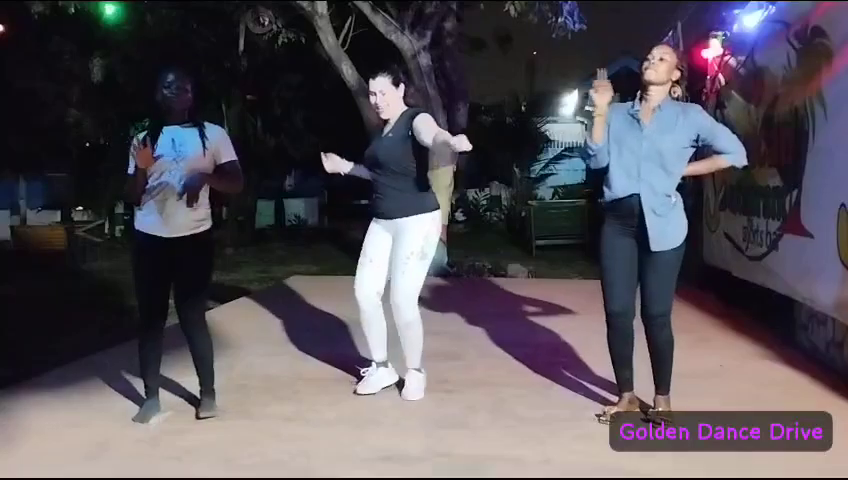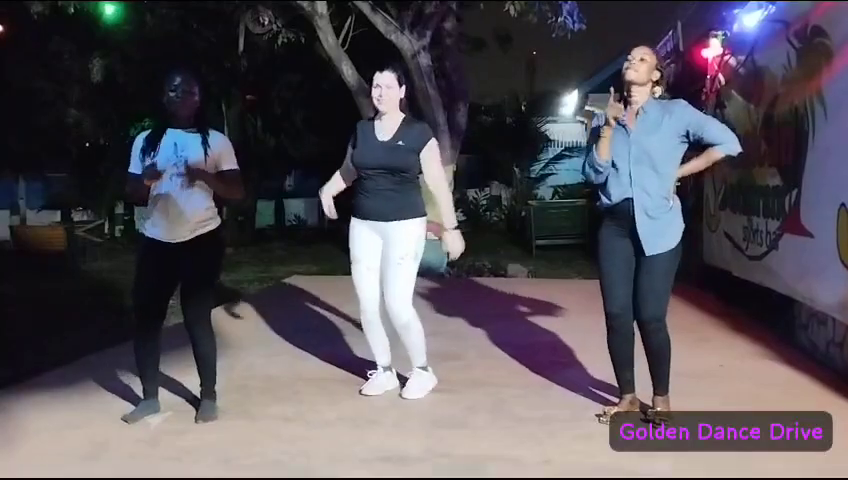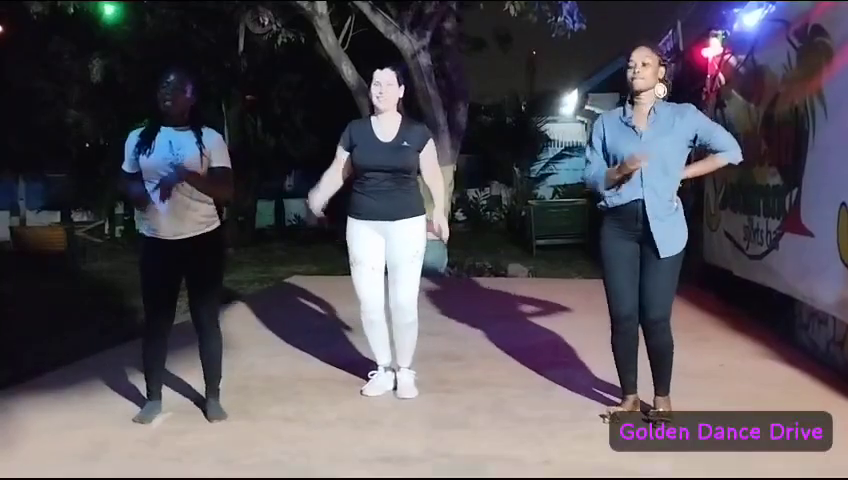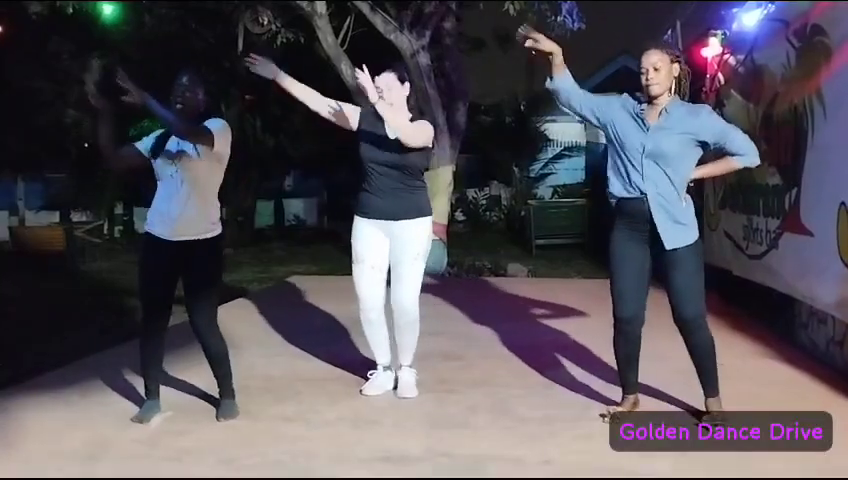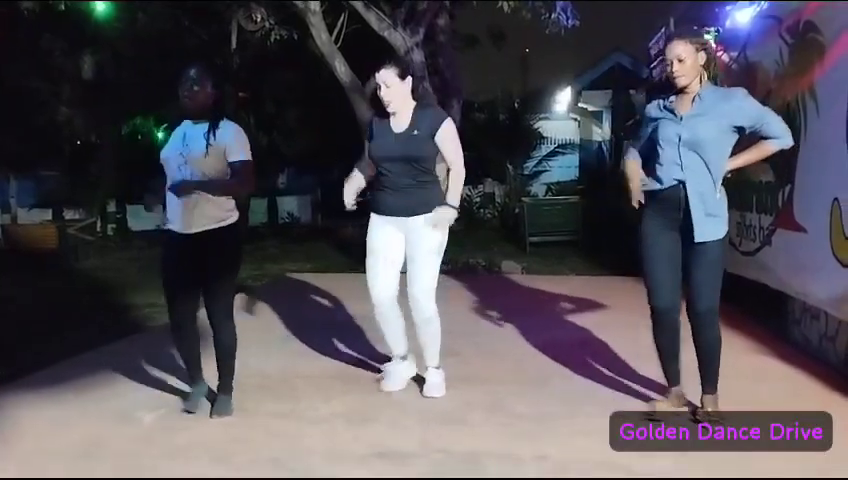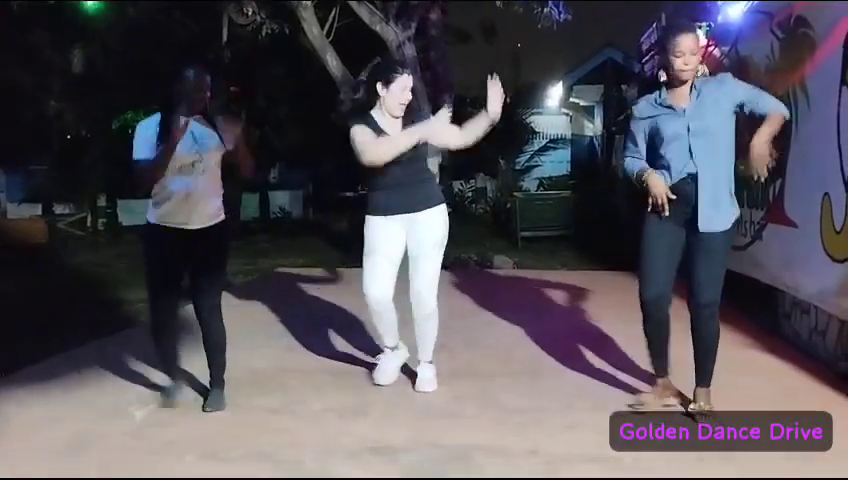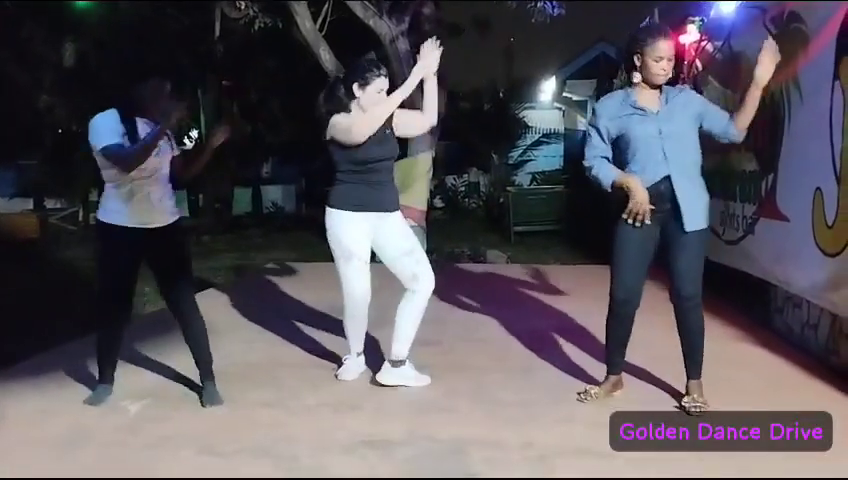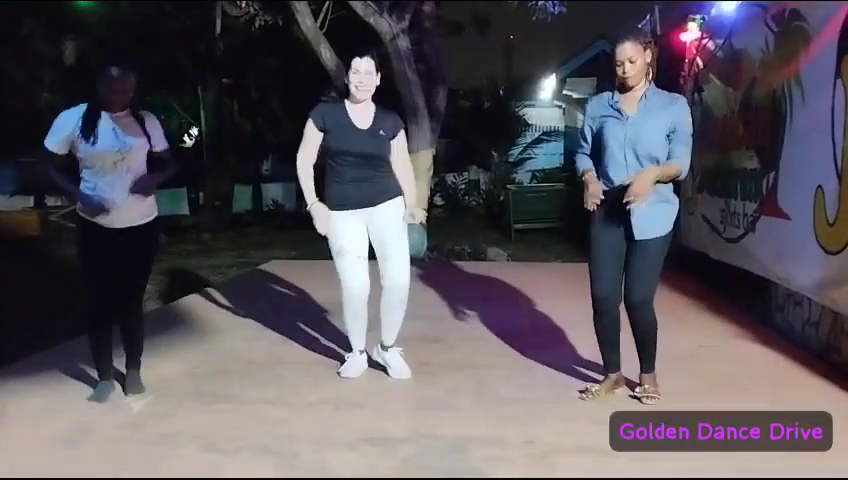
dt=0.4s
person 1, frame 1
left shoulder: (689, 115)
right shoulder: (618, 114)
left elbow: (735, 153)
right elbow: (595, 159)
left wrist: (681, 169)
right wrist: (601, 111)
left hip: (662, 224)
right hip: (618, 221)
left knee: (656, 314)
right knee: (617, 312)
left ankle: (662, 397)
right ankle: (626, 395)
person 1, frame 2
left shoulder: (676, 112)
right shoulder: (603, 121)
left elbow: (727, 143)
right elbow: (594, 173)
left wrist: (677, 172)
right wrist: (608, 128)
left hip: (658, 226)
right hip: (615, 225)
left knee: (650, 317)
right knee: (616, 314)
left ankle: (661, 397)
right ankle: (627, 396)
person 1, frame 3
left shoulder: (683, 117)
right shoulder: (607, 123)
left elbow: (730, 151)
right elbow: (593, 181)
left wrist: (680, 173)
right wrist: (619, 172)
left hip: (664, 227)
right hip: (619, 226)
left knee: (655, 317)
right knee: (623, 316)
left ankle: (662, 397)
right ankle: (629, 396)
person 1, frame 4
left shoulder: (697, 117)
right shoulder: (621, 111)
left elbow: (747, 153)
right elbow: (573, 98)
left wrist: (693, 173)
right wrist: (556, 55)
left hip: (675, 226)
right hip: (628, 225)
left knee: (690, 316)
right knee: (627, 317)
left ankle: (713, 399)
right ankle: (629, 396)
person 1, frame 5
left shoulder: (731, 101)
right shoulder: (656, 110)
left elbow: (780, 136)
right elbow: (637, 148)
left wrist: (728, 164)
right wrist: (632, 167)
left hip: (705, 217)
right hip: (659, 215)
left knee: (703, 311)
right knee: (662, 307)
left ankle: (709, 397)
right ankle: (673, 389)
person 1, frame 6
left shoulder: (724, 89)
right shoulder: (647, 109)
left elbow: (774, 109)
right elbow: (632, 158)
left wrist: (762, 137)
right wrist: (649, 176)
left hip: (713, 210)
right hip: (667, 209)
left knee: (706, 303)
right knee: (653, 297)
left ankle: (702, 391)
right ankle: (662, 382)
person 1, frame 7
left shoulder: (687, 100)
right shoulder: (611, 107)
left elbow: (732, 132)
right elbow: (594, 161)
left wrist: (758, 84)
right wrist: (629, 182)
left hip: (686, 208)
right hip: (640, 207)
left knee: (688, 297)
right knee: (623, 297)
left ankle: (694, 385)
right ankle: (612, 376)
person 1, frame 8
left shoulder: (673, 106)
right shoulder: (598, 106)
left elbow: (680, 162)
right elbow: (585, 153)
left wrist: (651, 175)
right wrist: (589, 179)
left hip: (652, 215)
right hip: (607, 212)
left knee: (638, 299)
right knee: (604, 296)
left ankle: (648, 374)
right ankle: (613, 374)
person 2, frame 1
left shoulder: (212, 134)
right shoulder: (143, 140)
left elbow: (237, 182)
right elbow: (131, 196)
left wrist: (205, 177)
right wrist: (140, 169)
left hip: (193, 239)
right hip: (149, 239)
left knee: (192, 317)
right knee: (150, 317)
left ankle: (208, 394)
right ankle: (151, 397)
person 2, frame 2
left shoulder: (215, 141)
right shoulder: (145, 141)
left elbow: (237, 192)
right elbow: (131, 192)
left wrist: (205, 176)
right wrist: (145, 182)
left hip: (202, 241)
right hip: (156, 241)
left knee: (197, 319)
right knee: (145, 317)
left ankle: (208, 396)
right ankle: (149, 397)
person 2, frame 3
left shoulder: (209, 138)
right shoulder: (139, 139)
left elbow: (225, 190)
right elbow: (129, 187)
left wrist: (187, 175)
right wrist: (136, 192)
left hip: (203, 240)
right hip: (156, 242)
left knee: (206, 319)
right knee: (156, 320)
left ankle: (213, 396)
right ankle: (153, 398)
person 2, frame 4
left shoulder: (218, 129)
right shoulder: (159, 138)
left elbow: (189, 132)
right elbow: (115, 158)
left wrist: (143, 99)
right wrist: (103, 110)
left hip: (202, 243)
right hip: (158, 241)
left knee: (204, 323)
right knee: (153, 321)
left ankle: (227, 394)
right ankle: (152, 398)
person 2, frame 5
left shoulder: (229, 132)
right shoulder: (172, 132)
left elbow: (244, 182)
left wrist: (200, 185)
right wrist: (161, 195)
left hip: (218, 235)
right hip: (176, 235)
left knee: (220, 314)
right knee: (180, 314)
left ankle: (225, 390)
right ankle: (196, 383)
person 2, frame 6
left shoulder: (216, 127)
right shoulder: (150, 126)
left elbow: (247, 170)
right elbow: (148, 177)
left wrist: (239, 141)
right wrist: (176, 136)
left hip: (210, 229)
right hip: (164, 229)
left knee: (208, 309)
right knee: (162, 308)
left ankle: (217, 384)
right ankle: (172, 377)
person 2, frame 7
left shoulder: (160, 127)
right shoulder: (106, 122)
left elbow: (181, 172)
right elbow: (126, 163)
left wrist: (211, 145)
right wrist: (167, 123)
left hip: (165, 226)
right hip: (119, 229)
left knee: (183, 303)
right knee: (114, 308)
left ankle: (208, 379)
right ankle: (104, 380)
person 2, frame 8
left shoulder: (146, 122)
right shoulder: (72, 120)
left elbow: (167, 164)
right elbow: (51, 167)
left wrist: (152, 179)
right wrist: (81, 198)
left hip: (140, 226)
right hip: (94, 227)
left knee: (129, 301)
right knee: (97, 302)
left ankle: (133, 369)
right ankle: (104, 377)
person 3, frame 1
left shoulder: (414, 119)
right shoulder: (384, 130)
left elbow: (434, 136)
left wrist: (455, 143)
right wrist: (345, 167)
left hip: (417, 221)
right hip: (382, 222)
left knee: (402, 301)
right knee: (364, 293)
left ankle: (415, 373)
right ankle: (380, 367)
person 3, frame 2
left shoulder: (419, 132)
right shoulder: (362, 130)
left elbow: (437, 181)
right elbow: (349, 170)
left wrist: (450, 226)
right wrist: (330, 188)
left hip: (405, 224)
right hip: (365, 225)
left knee: (397, 303)
right knee: (367, 302)
left ankle: (423, 372)
right ankle: (384, 371)
person 3, frame 3
left shoulder: (418, 133)
right shoulder: (355, 130)
left elbow: (432, 177)
right elbow: (337, 172)
left wrist: (438, 212)
right wrist: (319, 195)
left hip: (407, 224)
right hip: (363, 224)
left knee: (404, 302)
right knee: (370, 302)
left ankle: (404, 371)
right ankle: (384, 370)
person 3, frame 4
left shoulder: (422, 126)
right shoulder: (365, 118)
left elbow: (408, 136)
right elbow: (321, 103)
left wrist: (381, 103)
right wrist: (278, 75)
left hip: (411, 223)
right hip: (368, 221)
left knee: (405, 301)
right knee: (369, 299)
left ankle: (405, 371)
right ankle: (382, 368)
person 3, frame 5
left shoulder: (434, 118)
right shoulder: (376, 124)
left elbow: (457, 164)
left wrist: (450, 203)
right wrist: (354, 182)
left hip: (426, 217)
right hip: (384, 219)
left knee: (421, 297)
right knee: (380, 294)
left ankle: (434, 370)
right ankle: (401, 360)
person 3, frame 6
left shoulder: (418, 122)
right shoulder: (361, 126)
left elbow: (460, 138)
right elbow: (374, 156)
left wrist: (489, 117)
right wrist: (420, 133)
left hip: (428, 212)
right hip: (385, 218)
left knee: (423, 294)
right knee: (375, 292)
left ankle: (425, 364)
right ankle: (392, 349)
person 3, frame 7
left shoulder: (386, 118)
right shoulder: (338, 120)
left elbow: (426, 122)
right elbow: (360, 130)
left wrist: (429, 75)
right wrist: (412, 78)
left hip: (388, 216)
right hip: (348, 216)
left knee: (422, 281)
right knee: (358, 293)
left ankle: (396, 365)
right ankle: (355, 356)
person 3, frame 8
left shoulder: (390, 121)
right shoulder: (324, 114)
left elbow: (402, 168)
right elbow: (303, 161)
left wrist: (412, 203)
right wrist: (314, 205)
left hip: (386, 206)
right hip: (341, 212)
left knee: (397, 278)
right knee: (355, 287)
left ankle: (387, 347)
right ankle: (357, 351)
